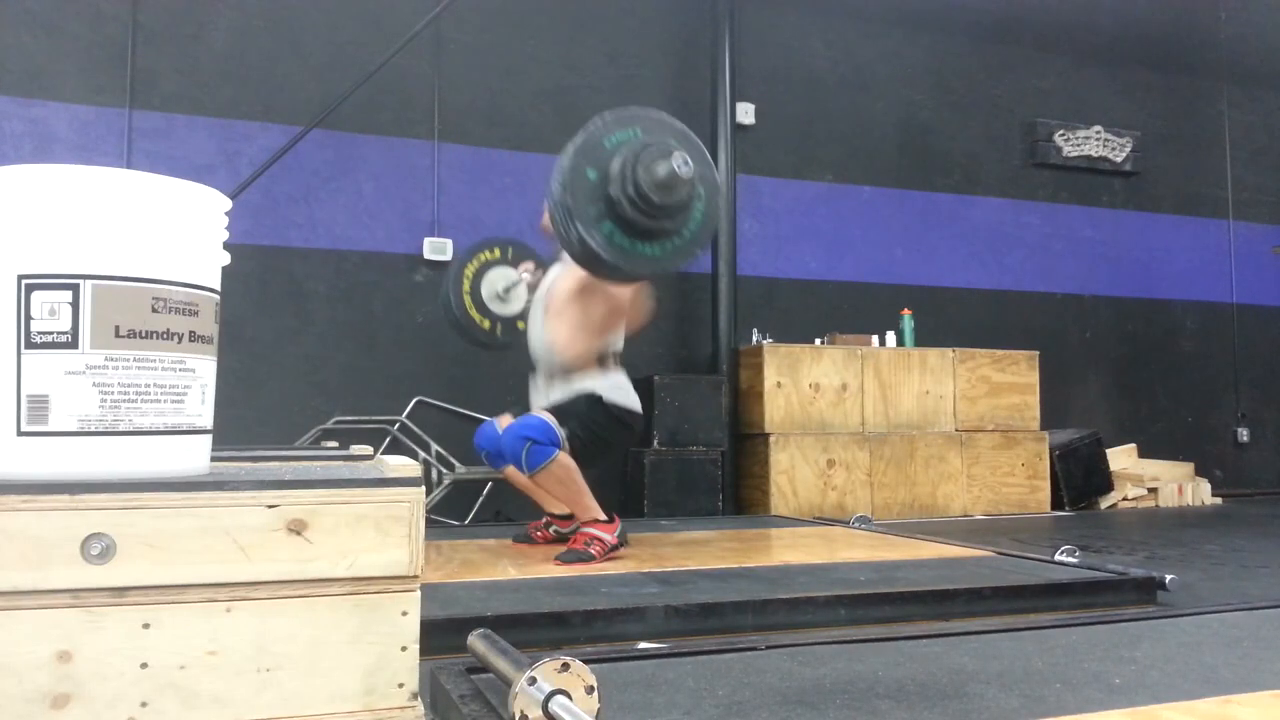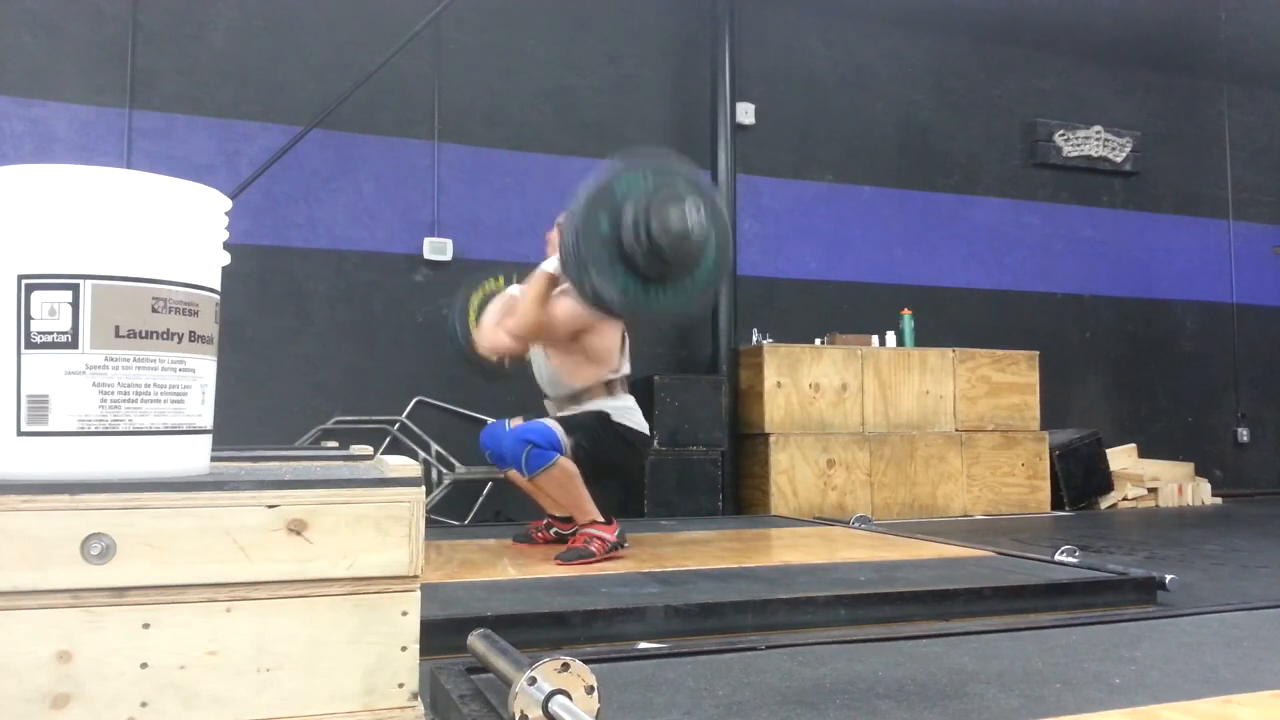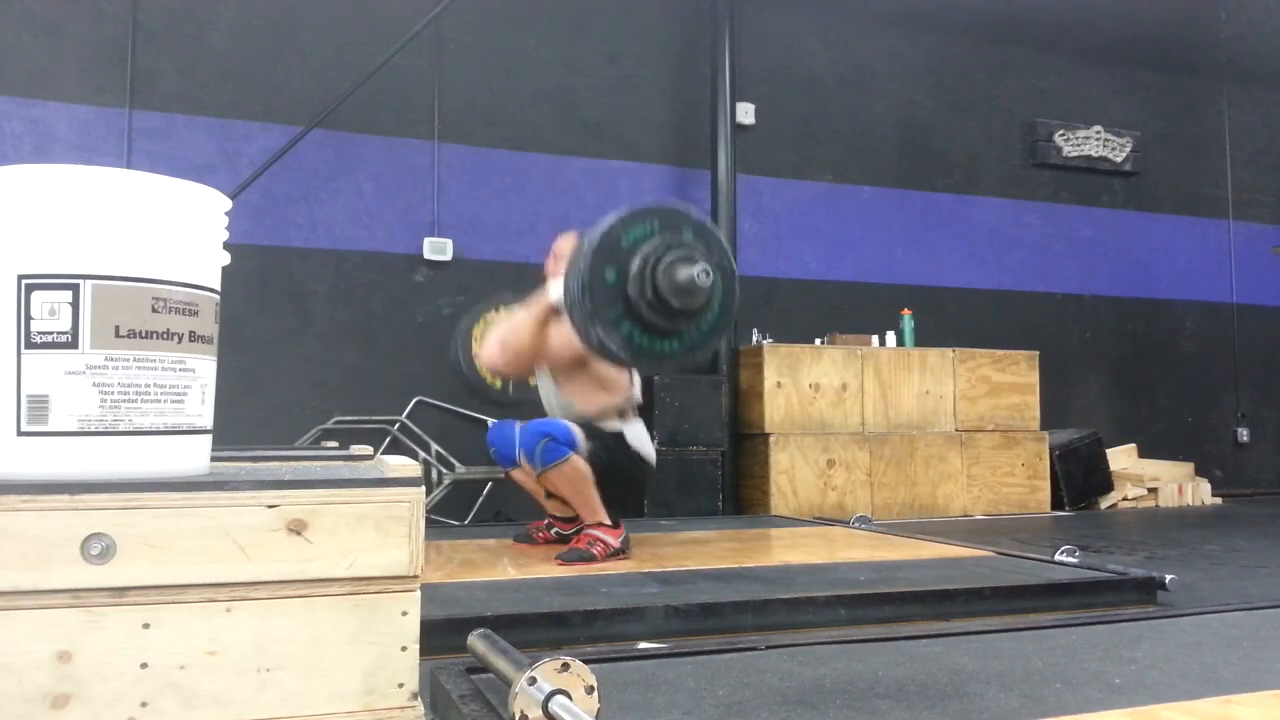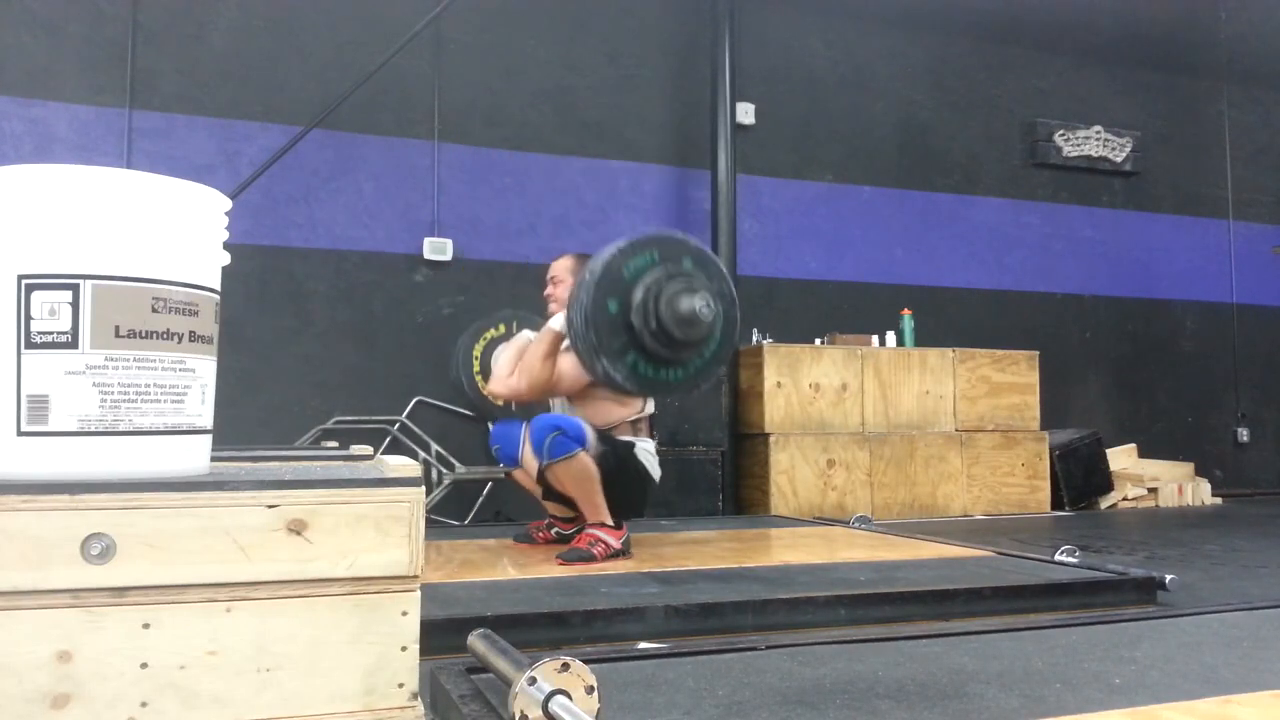
dt=0.1s
person 1, frame 1
right shoulder: (561, 271)
left elbow: (636, 312)
right wrist: (527, 281)
left hip: (603, 408)
right hip: (568, 402)
left knee: (525, 439)
right knee: (490, 439)
left ankle: (601, 526)
right ankle: (563, 516)
person 1, frame 2
left shoulder: (582, 296)
right shoulder: (554, 295)
left elbow: (519, 332)
right elbow: (487, 340)
left wrist: (549, 269)
right wrist: (512, 293)
left hip: (613, 431)
right hip: (581, 426)
left knee: (526, 440)
right knee: (494, 437)
left ankle: (600, 527)
right ankle: (565, 518)
person 1, frame 3
right shoulder: (558, 319)
left elbow: (515, 355)
right elbow: (490, 359)
left wrist: (547, 297)
right wrist: (521, 312)
left hip: (622, 454)
right hip: (587, 444)
left knee: (540, 436)
right knee: (501, 435)
left ankle: (605, 530)
right ankle: (567, 519)
person 1, frame 4
right shoulder: (562, 343)
left elbow: (529, 389)
right elbow: (498, 387)
left wrist: (555, 324)
right wrist: (522, 340)
left hip: (627, 471)
right hip: (591, 460)
left knee: (550, 428)
right knee: (504, 432)
left ankle: (607, 530)
right ankle: (567, 521)
